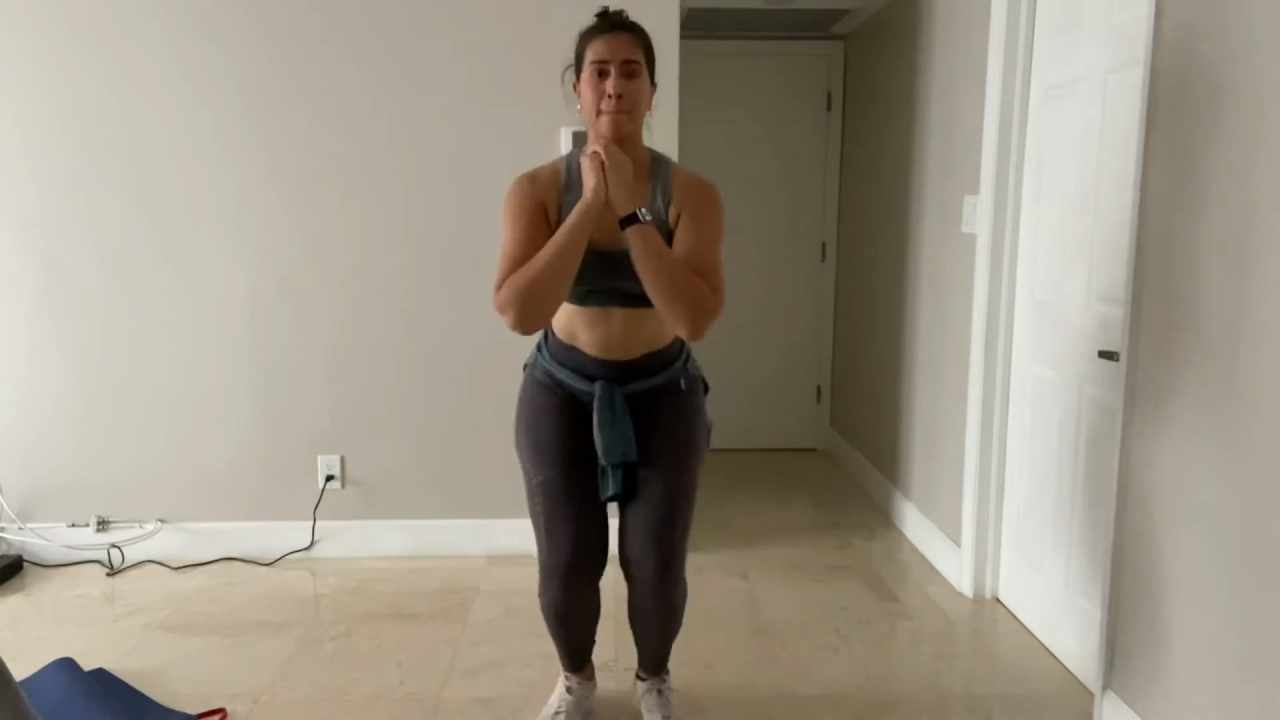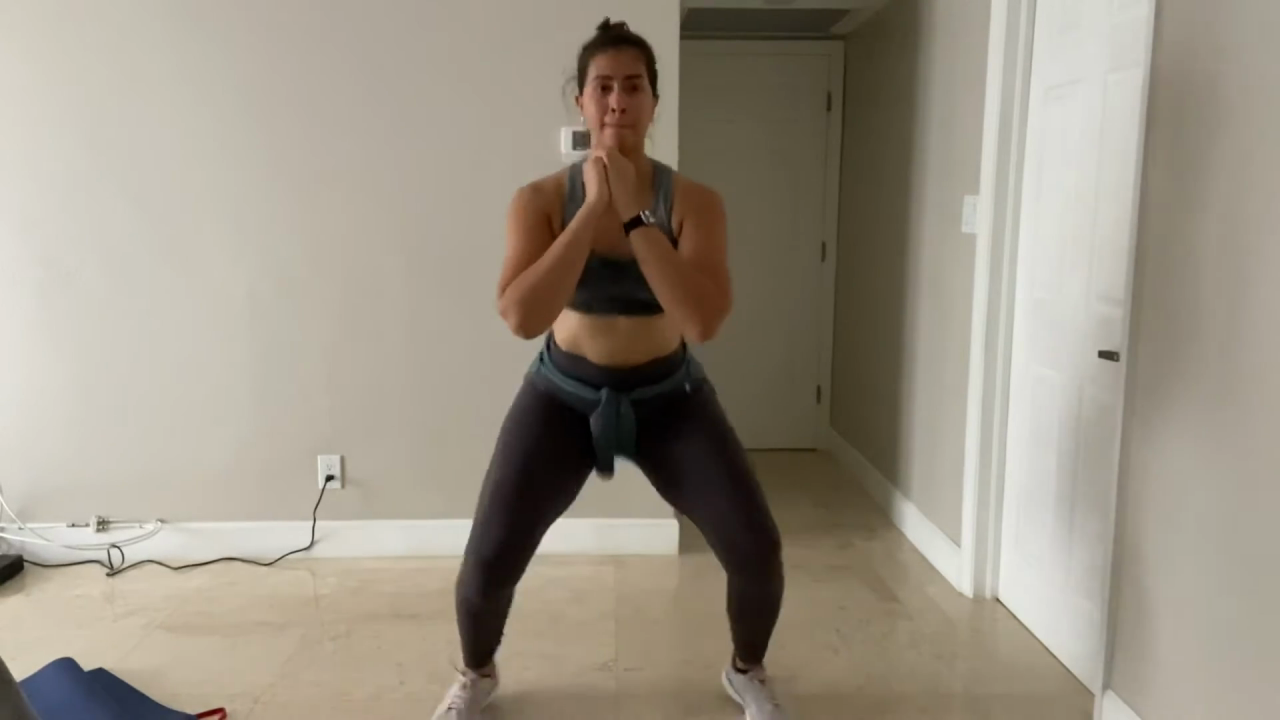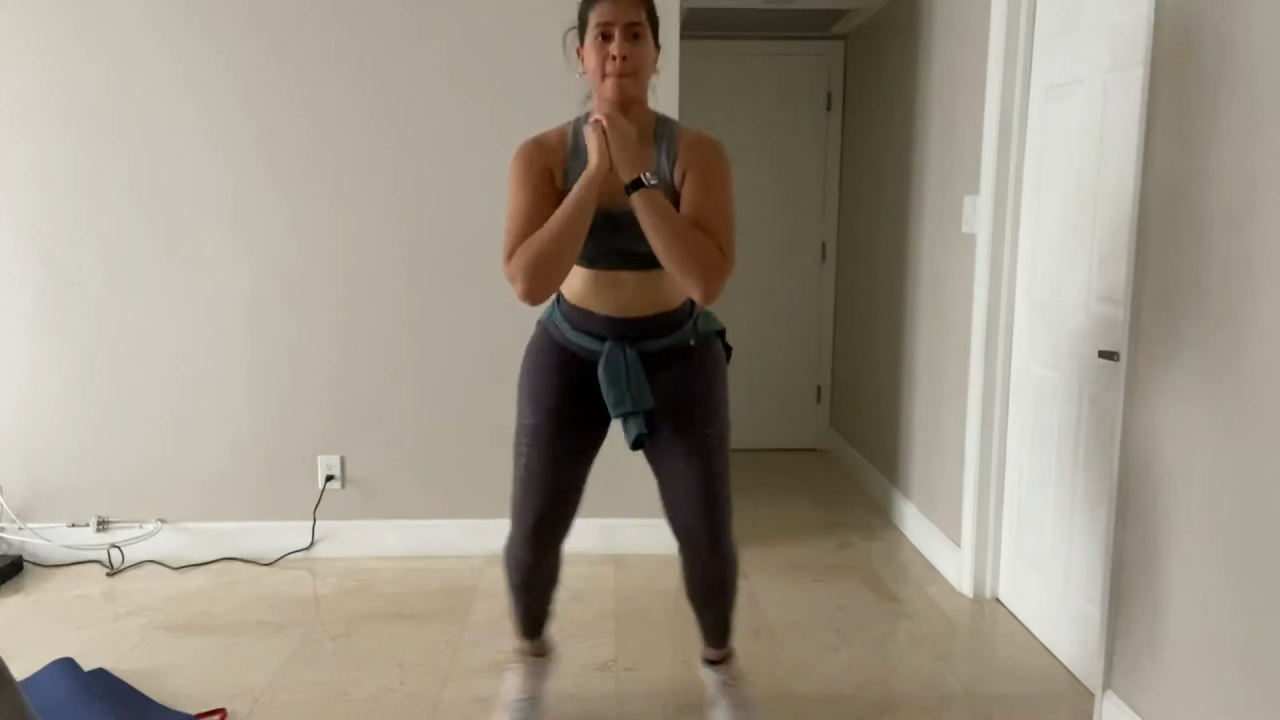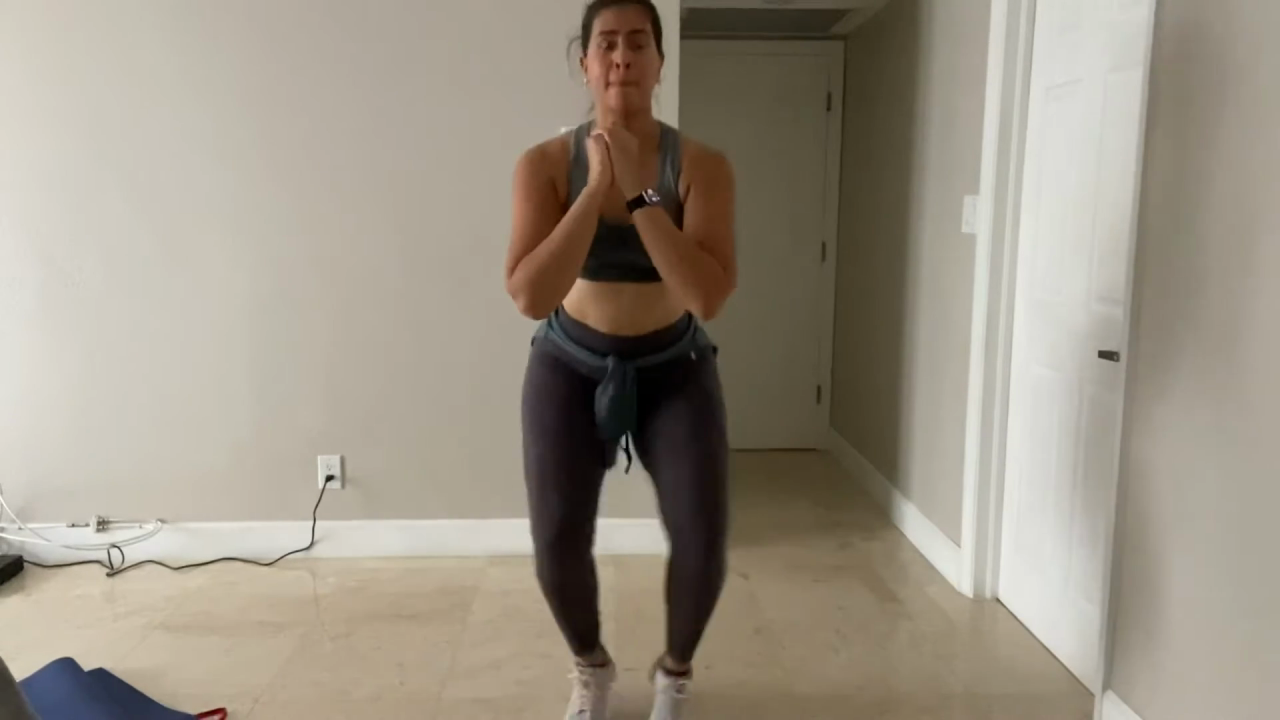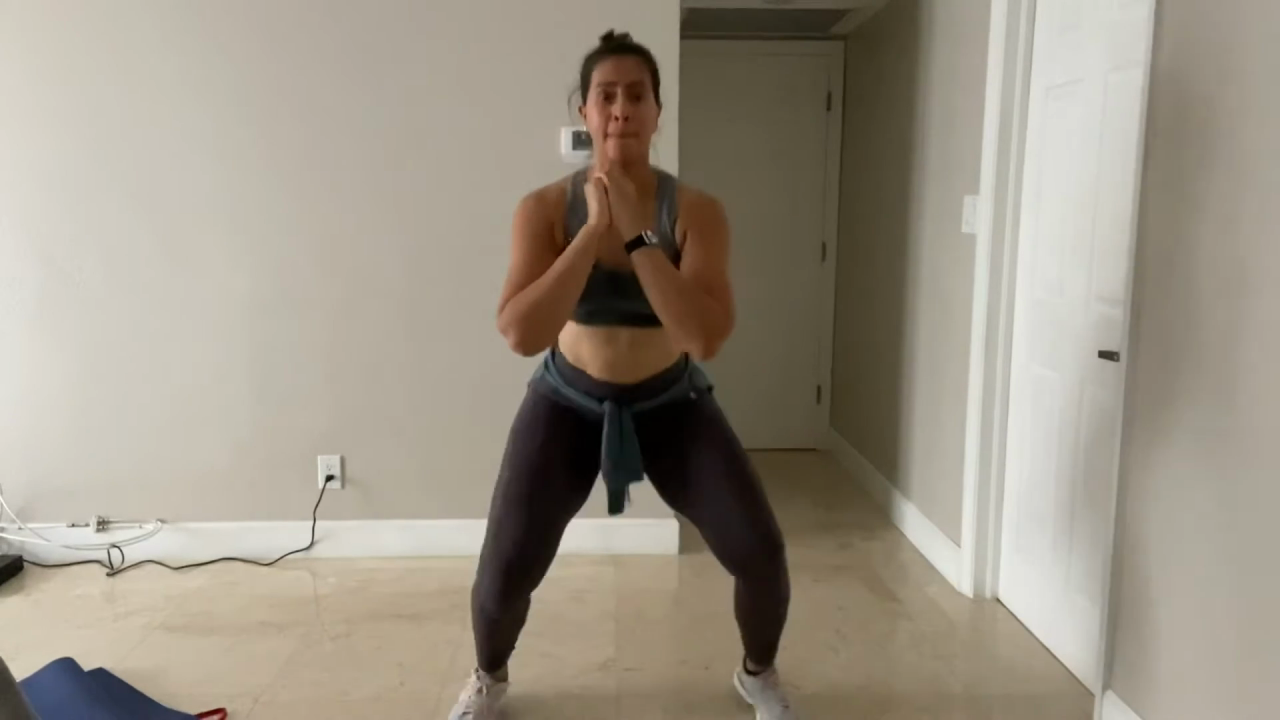
dt=0.3s
person 1, frame 1
left shoulder: (690, 192)
right shoulder: (537, 187)
left elbow: (696, 320)
right elbow: (517, 313)
left wrist: (631, 213)
right wrist: (589, 207)
left hip: (660, 391)
right hip: (563, 389)
left knee: (655, 564)
right knee: (569, 561)
person 1, frame 2
left shoulder: (694, 201)
right shoulder: (540, 199)
left elbow: (704, 322)
right elbow: (521, 317)
left wrist: (635, 217)
right wrist: (593, 213)
left hip: (668, 398)
right hip: (563, 397)
left knee: (756, 549)
right knee: (489, 559)
person 1, frame 3
left shoulder: (697, 153)
right shoulder: (542, 155)
left elbow: (707, 280)
right elbow: (528, 283)
left wrist: (636, 182)
right wrist: (595, 175)
left hip: (673, 356)
right hip: (572, 353)
left knee: (704, 528)
right knee: (535, 526)
left ankle: (718, 658)
right ankle: (531, 654)
person 1, frame 4
left shoulder: (701, 165)
right shoulder: (544, 164)
left elbow: (709, 297)
right elbow: (529, 297)
left wrist: (640, 194)
right wrist: (598, 188)
left hip: (671, 369)
right hip: (571, 368)
left knee: (701, 539)
right knee: (559, 542)
person 1, frame 5
left shoulder: (696, 210)
right shoulder: (544, 209)
left elbow: (708, 337)
right elbow: (521, 334)
left wrist: (635, 237)
right wrist: (592, 233)
left hip: (671, 407)
right hip: (567, 405)
left knee: (760, 550)
right knee: (505, 570)
